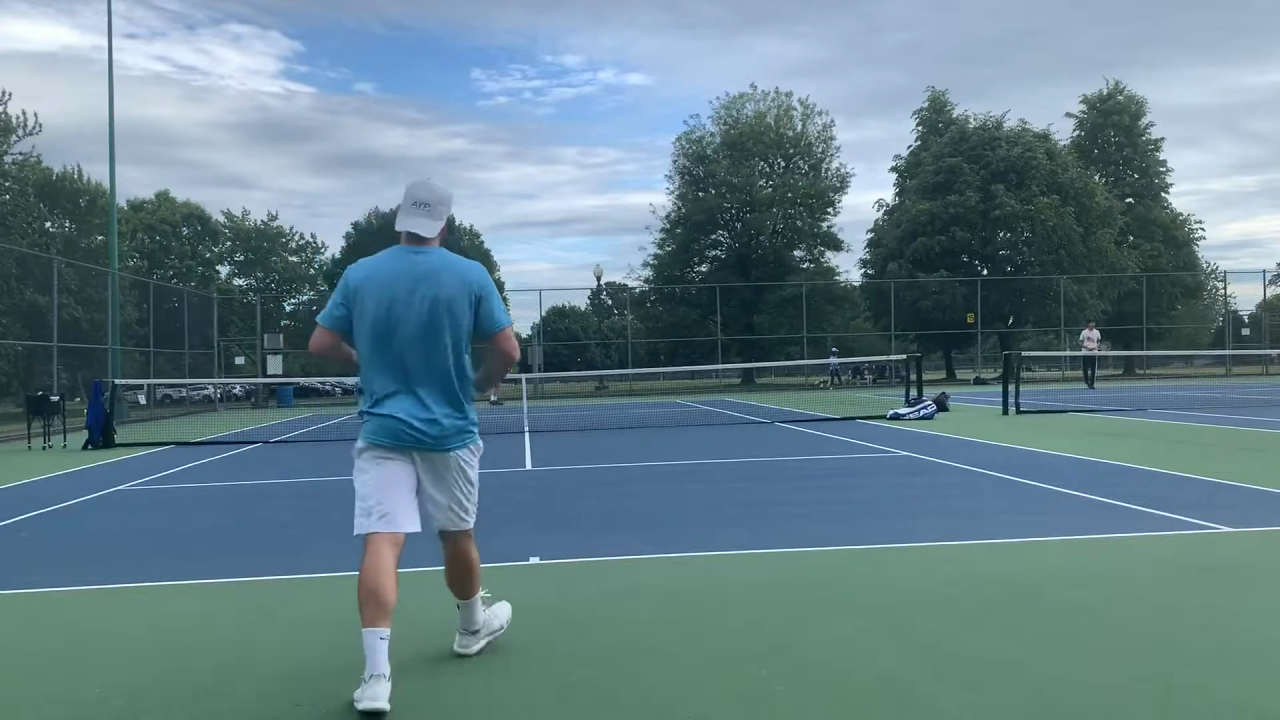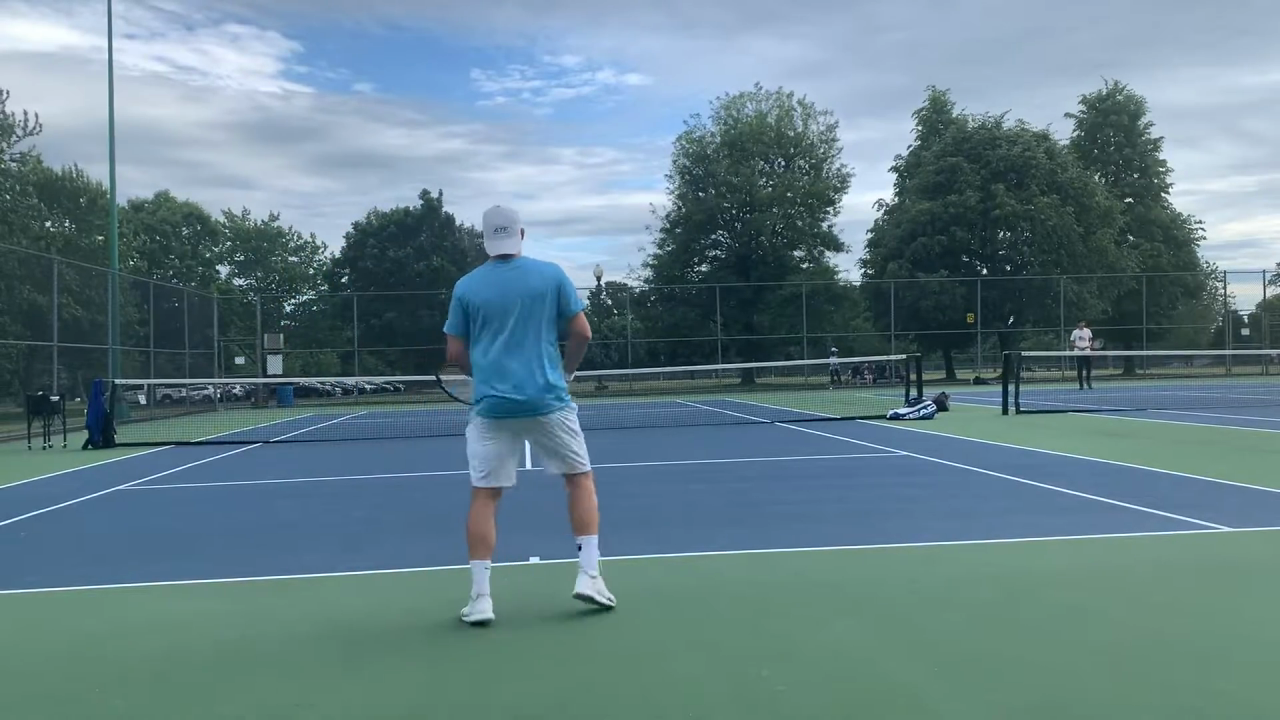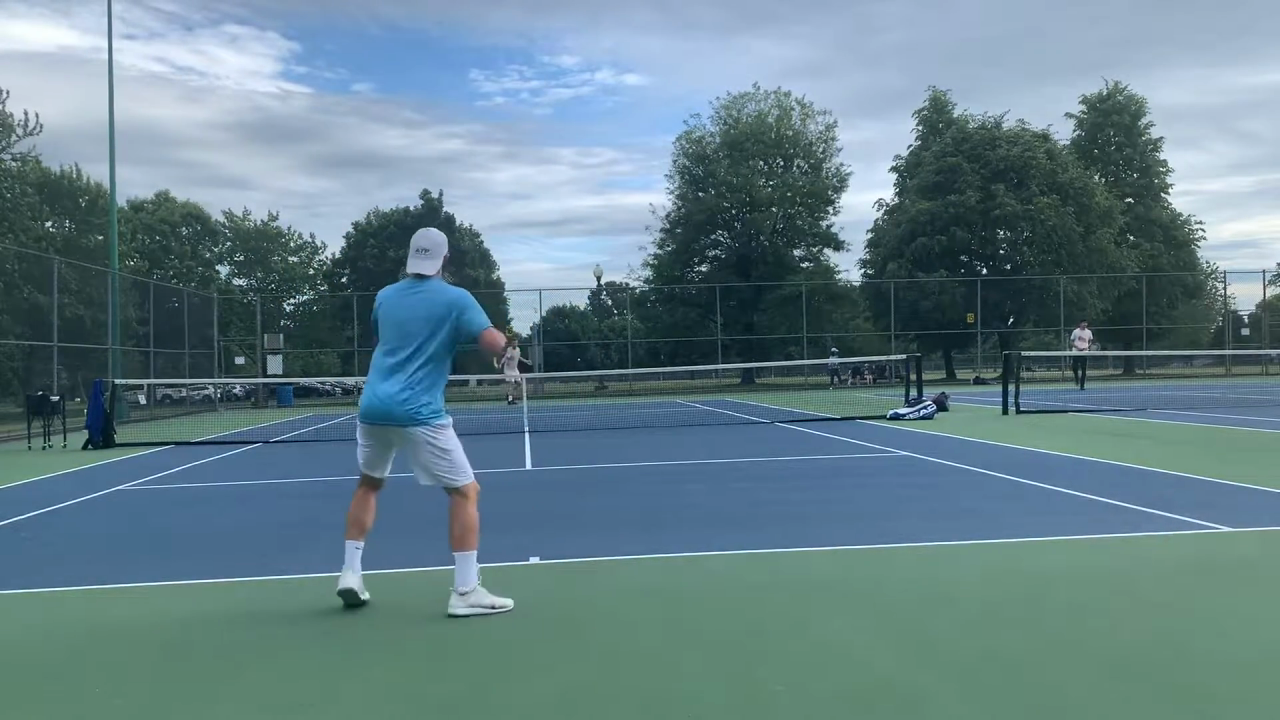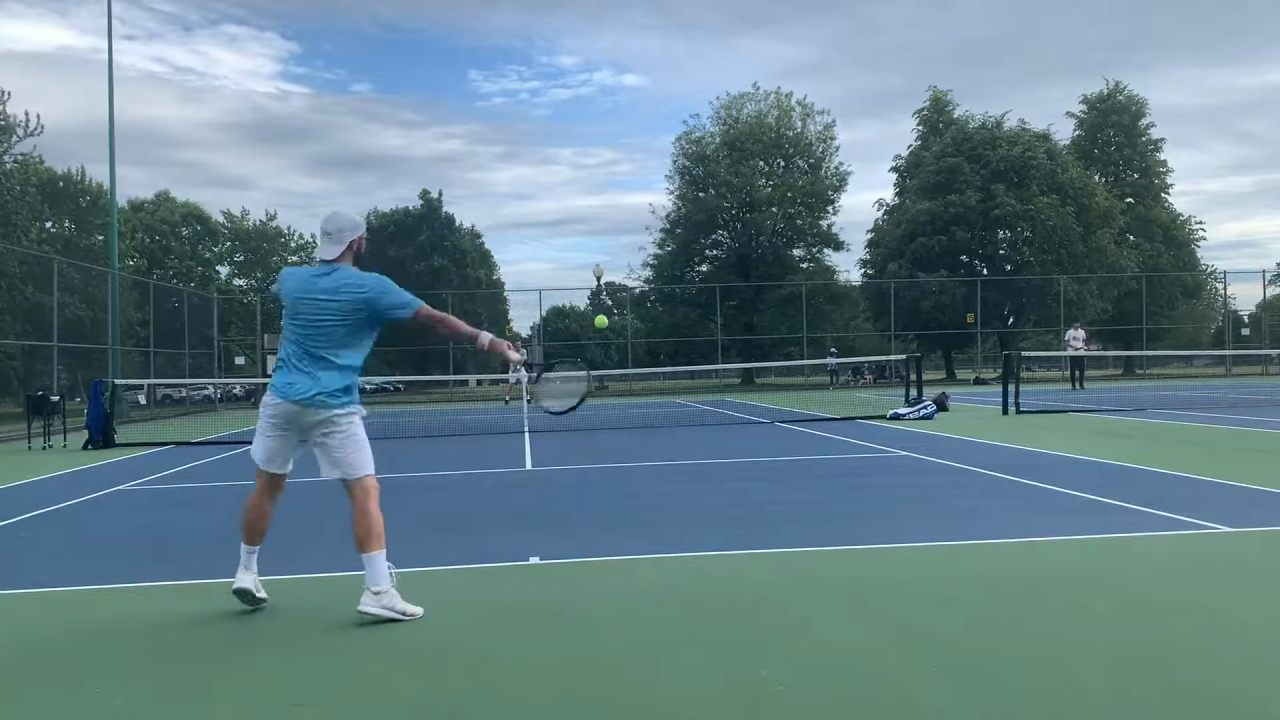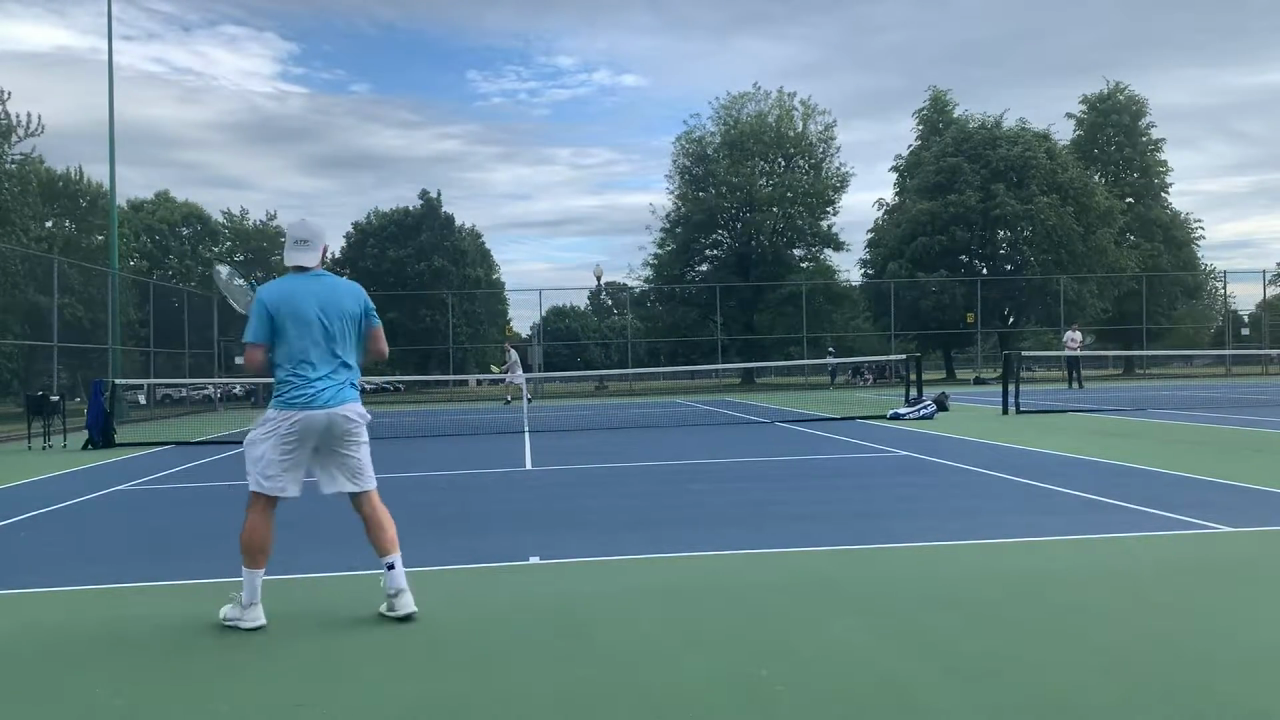
dt=1s
person 1, frame 1
left shoulder: (359, 274)
right shoulder: (471, 276)
left elbow: (321, 344)
right elbow: (508, 351)
right wrist: (477, 387)
left hip: (383, 431)
right hip: (451, 431)
left knee: (382, 543)
right knee: (457, 537)
left ankle: (376, 675)
right ankle: (472, 629)
person 1, frame 2
left shoulder: (466, 286)
right shoulder: (551, 274)
left elbow: (455, 354)
right elbow: (581, 332)
right wrist: (565, 370)
left hip: (492, 406)
right hip: (547, 399)
left knee: (484, 497)
right knee: (580, 479)
left ankle: (480, 598)
right ankle: (589, 576)
person 1, frame 3
left shoulder: (385, 296)
right shoulder: (457, 298)
right elbow: (496, 345)
right wrist: (502, 335)
left hip: (373, 409)
right hip: (420, 415)
left knee: (367, 487)
right knee: (465, 494)
left ankle: (351, 574)
right ankle: (466, 591)
person 1, frame 4
left shoulder: (289, 278)
right shoulder: (370, 286)
right elbow: (431, 318)
right wrist: (485, 339)
left hip: (281, 400)
right hip: (333, 407)
left knee: (266, 486)
right knee: (364, 493)
left ankle: (246, 573)
right ankle: (378, 591)
person 1, frame 5
left shoulder: (268, 295)
right shoulder: (354, 292)
left elbow: (255, 361)
right elbow: (379, 352)
left hip: (292, 411)
right hip: (345, 407)
left knee: (261, 504)
right knee: (367, 500)
left ankle: (249, 605)
right ankle: (399, 591)
